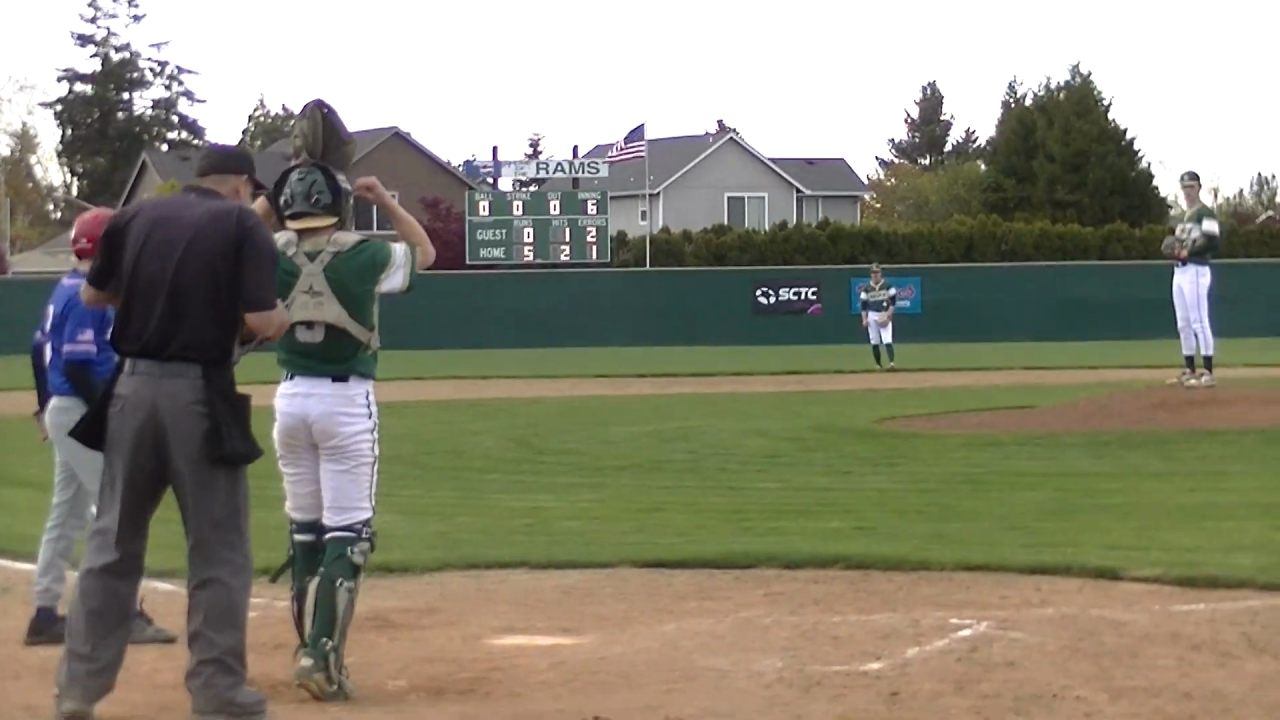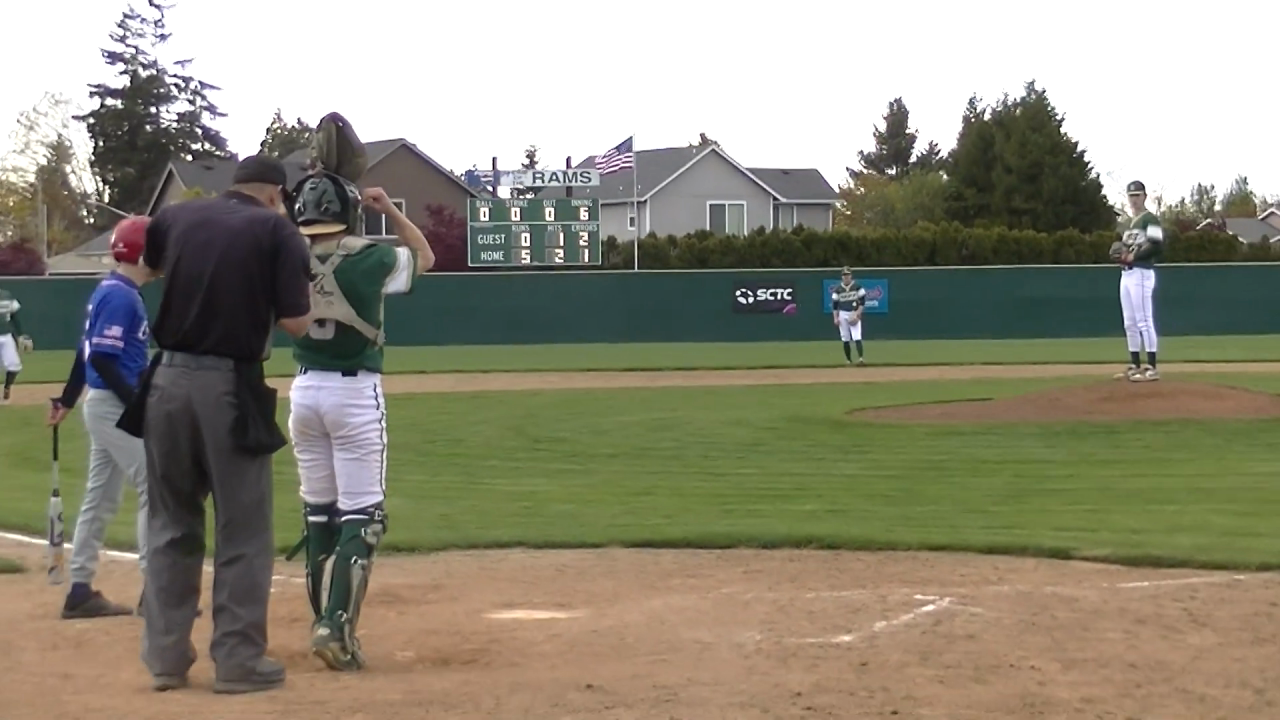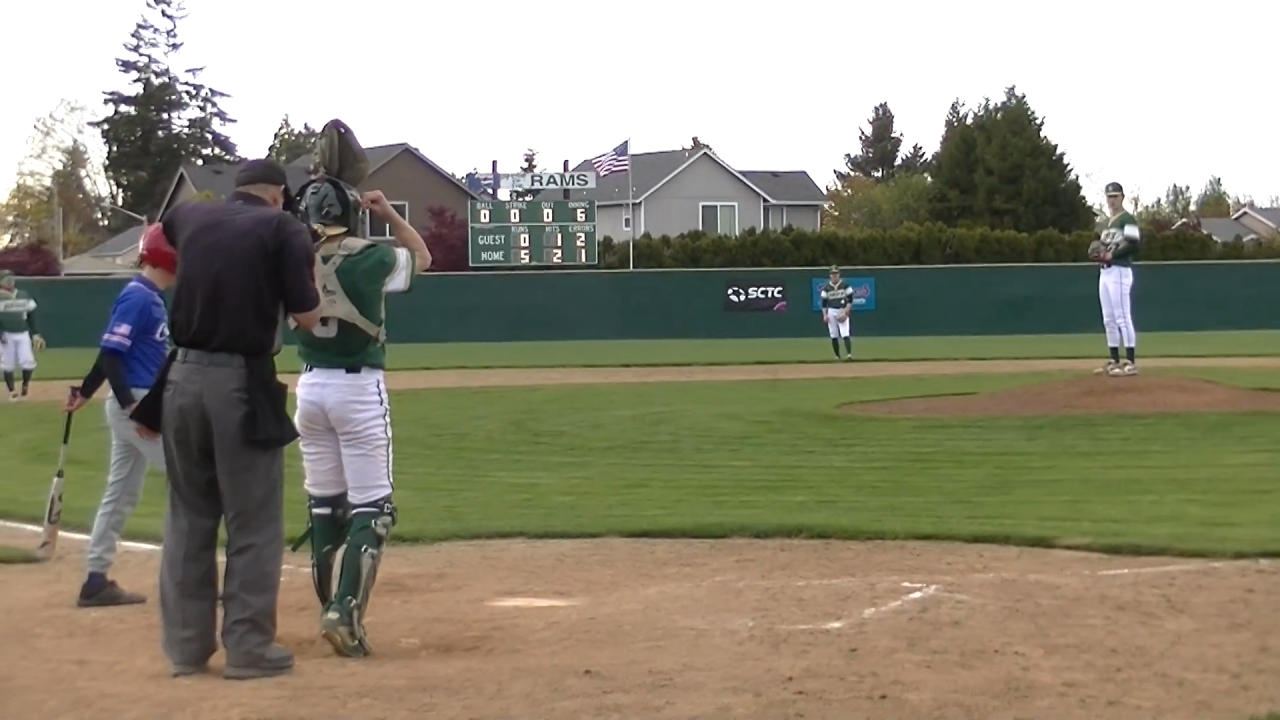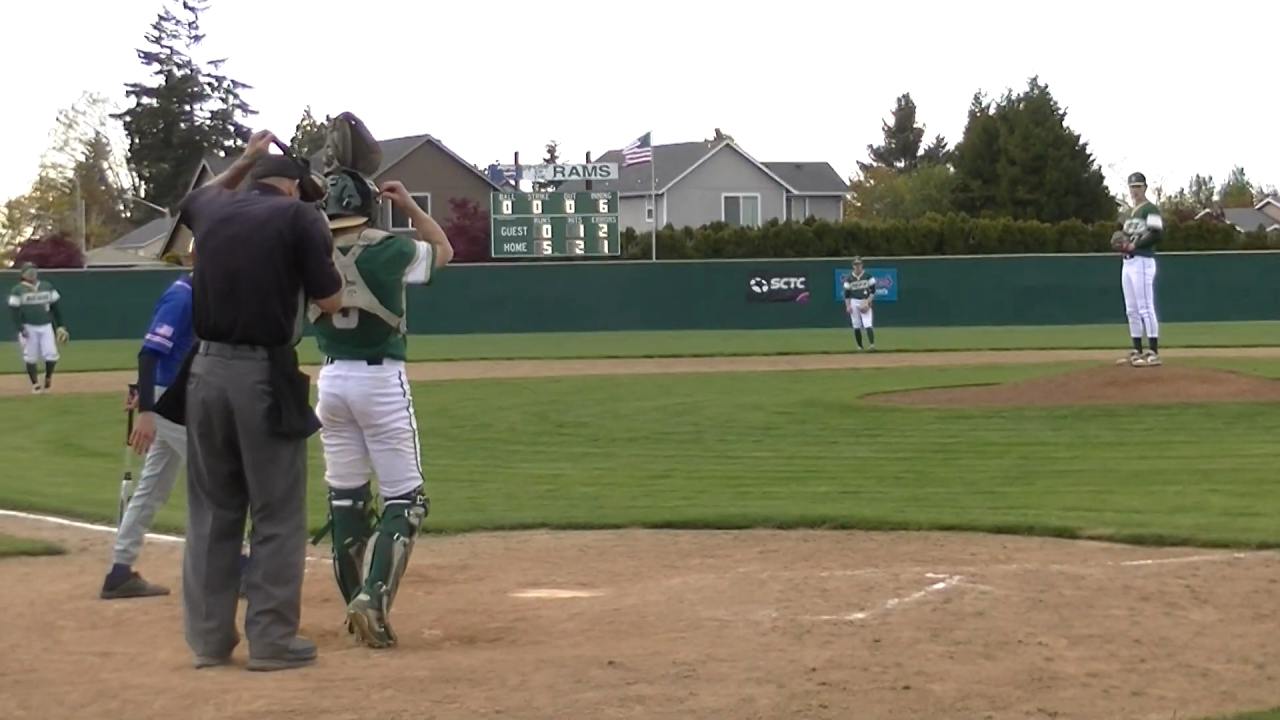
dt=0.2s
person 1, frame 1
left shoulder: (134, 216)
right shoulder: (244, 224)
left elbow: (91, 295)
right elbow: (261, 320)
right wrist: (283, 317)
left hip: (132, 390)
right hip: (198, 395)
left knee: (113, 539)
right knee: (219, 548)
person 1, frame 2
left shoulder: (176, 216)
right shoulder: (278, 230)
left elbow: (151, 265)
right elbow: (295, 323)
right wrist: (305, 291)
left hip: (169, 382)
right hip: (230, 388)
left knee: (170, 524)
right knee: (243, 530)
left ankle: (166, 657)
right ankle: (238, 662)
person 1, frame 3
left shoulder: (190, 216)
right shoulder: (283, 228)
right elbow: (307, 317)
right wrist: (303, 259)
left hip: (184, 378)
right hip: (242, 384)
left knee: (188, 521)
right knee: (253, 521)
left ankle: (187, 646)
right ankle: (248, 648)
person 1, frame 4
left shoulder: (210, 208)
right shoulder: (299, 215)
right elbow: (330, 301)
left wrist: (244, 161)
left hip: (208, 370)
right hip: (264, 375)
left knee: (210, 511)
right knee: (277, 513)
left ankle: (209, 638)
right ankle: (271, 640)
person 2, frame 1
left shoulder: (274, 255)
right shoulder: (365, 255)
right elbow: (425, 253)
left wrist: (290, 183)
right wrist: (387, 201)
left hip: (292, 398)
right hip: (347, 400)
left knee: (304, 530)
right knee: (347, 533)
left ankle: (312, 649)
right ankle: (321, 653)
person 2, frame 2
right shoulder: (372, 258)
right elbow: (425, 256)
left wrist: (309, 186)
right wrist: (389, 209)
left hip: (305, 391)
right hip: (356, 394)
left knee: (318, 514)
right knee: (360, 517)
left ankle: (326, 623)
right ankle: (336, 627)
person 2, frame 3
right shoulder: (372, 259)
right elbow: (422, 257)
left wrist: (315, 190)
right wrist: (388, 213)
left hip: (311, 388)
right hip: (359, 389)
left knee: (323, 506)
right knee: (371, 509)
left ankle: (332, 610)
right ankle: (344, 611)
person 2, frame 4
right shoulder: (391, 250)
right elbow: (443, 251)
left wrist: (336, 167)
right wrist: (409, 203)
left hip: (333, 380)
right hip: (380, 380)
left knee: (346, 498)
right knee: (404, 496)
left ankle: (358, 602)
right ankle: (373, 596)
person 3, frame 1
left shoulder: (67, 289)
right shoulder: (87, 295)
left elbow: (40, 353)
right elbow: (77, 366)
left wrist: (48, 409)
left hip: (63, 413)
right hip: (81, 415)
left knee: (66, 517)
left ankle: (45, 614)
person 3, frame 2
left shoulder: (112, 289)
right shoulder: (121, 295)
left elbow: (86, 353)
right elbow: (104, 359)
left wrist: (67, 402)
left hip: (103, 405)
right hip: (115, 407)
left knee: (99, 500)
left ankle: (79, 592)
person 3, frame 3
left shoulder: (149, 296)
right shoulder: (139, 296)
left elbow: (113, 351)
right elbow: (110, 353)
left wrist: (85, 391)
right wrist: (132, 406)
left hip: (133, 405)
right hip: (136, 403)
left knee: (120, 493)
left ankle: (96, 580)
person 3, frame 4
left shoulder: (194, 294)
right shoulder: (182, 296)
right elbow: (151, 352)
left wrist: (144, 393)
right wrist: (146, 411)
left knee: (152, 489)
left ankle: (121, 572)
right ankle: (234, 565)
person 4, frame 1
left shoulder: (1205, 213)
right shoulder: (1182, 217)
left elbow: (1213, 242)
left wrist: (1187, 252)
right wrist: (1174, 250)
left hip: (1196, 271)
right hip: (1179, 271)
left knee: (1199, 322)
right knee: (1183, 324)
left ankle: (1207, 372)
right ankle: (1189, 370)
person 4, frame 2
left shoulder: (1150, 219)
right shoulder: (1128, 223)
left elbow: (1157, 247)
left wrist: (1133, 256)
right wrist: (1120, 255)
left hip: (1141, 274)
right hip: (1126, 274)
left knee: (1144, 321)
right knee: (1130, 323)
left ankle: (1151, 368)
right ankle: (1135, 366)
person 4, frame 3
left shoulder: (1127, 219)
right shoulder: (1107, 222)
left elbow: (1134, 246)
left wrist: (1111, 254)
right wrist: (1100, 253)
left hip: (1119, 271)
right hip: (1105, 272)
left knee: (1122, 317)
right knee: (1109, 319)
left ankle: (1130, 362)
right ankle: (1114, 361)
person 4, frame 4
left shoulder: (1150, 209)
right shoulder: (1129, 213)
left elbow: (1157, 235)
left wrist: (1134, 244)
right wrist: (1120, 242)
left hip: (1142, 262)
right hip: (1127, 262)
left knee: (1145, 307)
right knee: (1131, 309)
left ankle: (1153, 353)
right ankle: (1137, 351)
